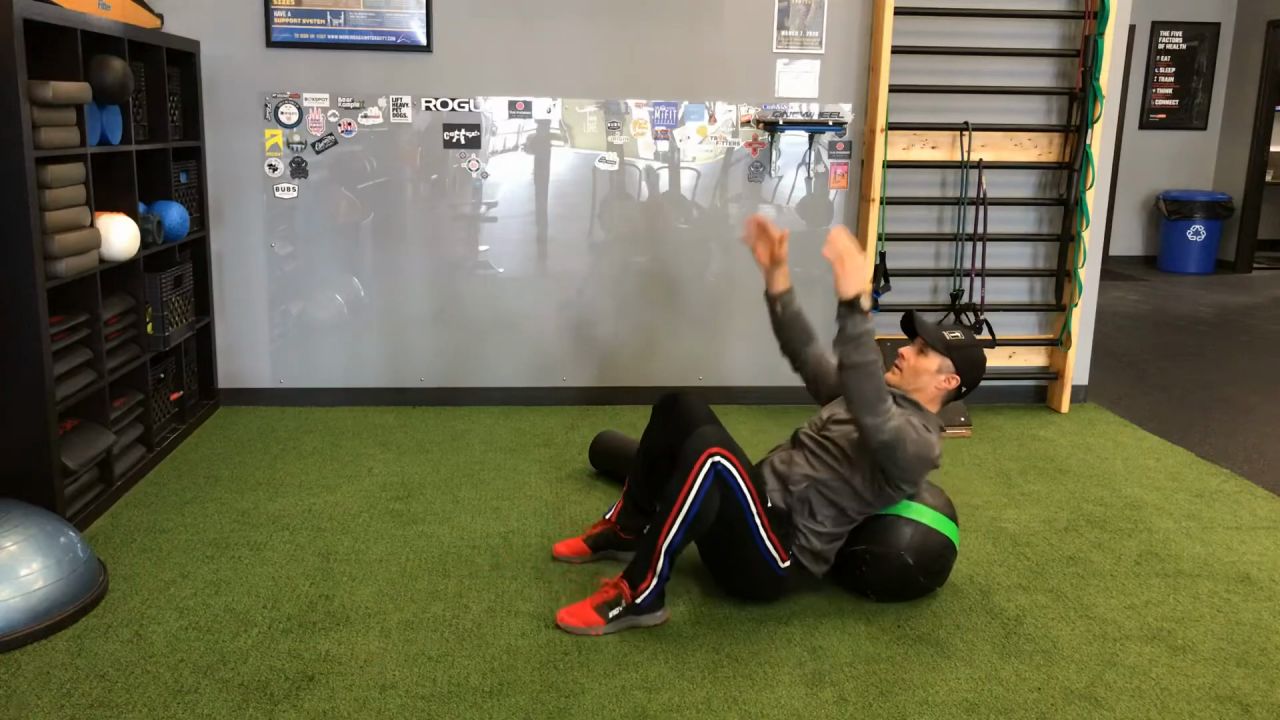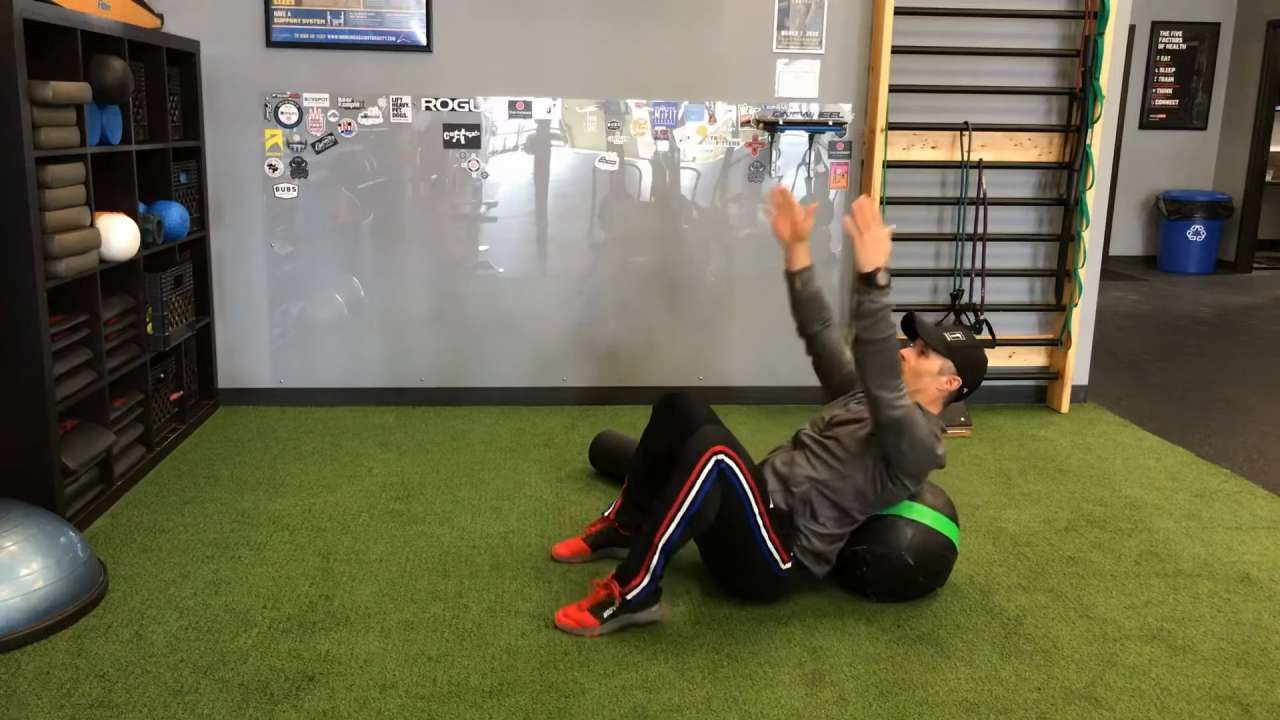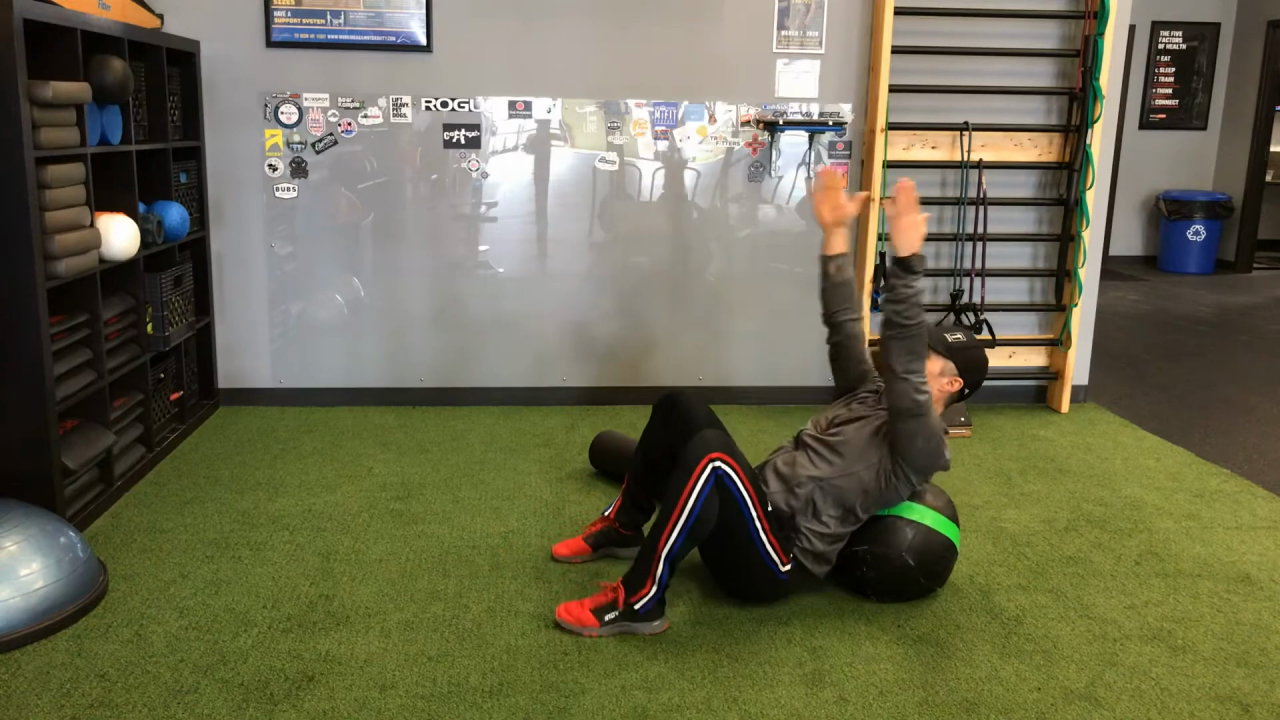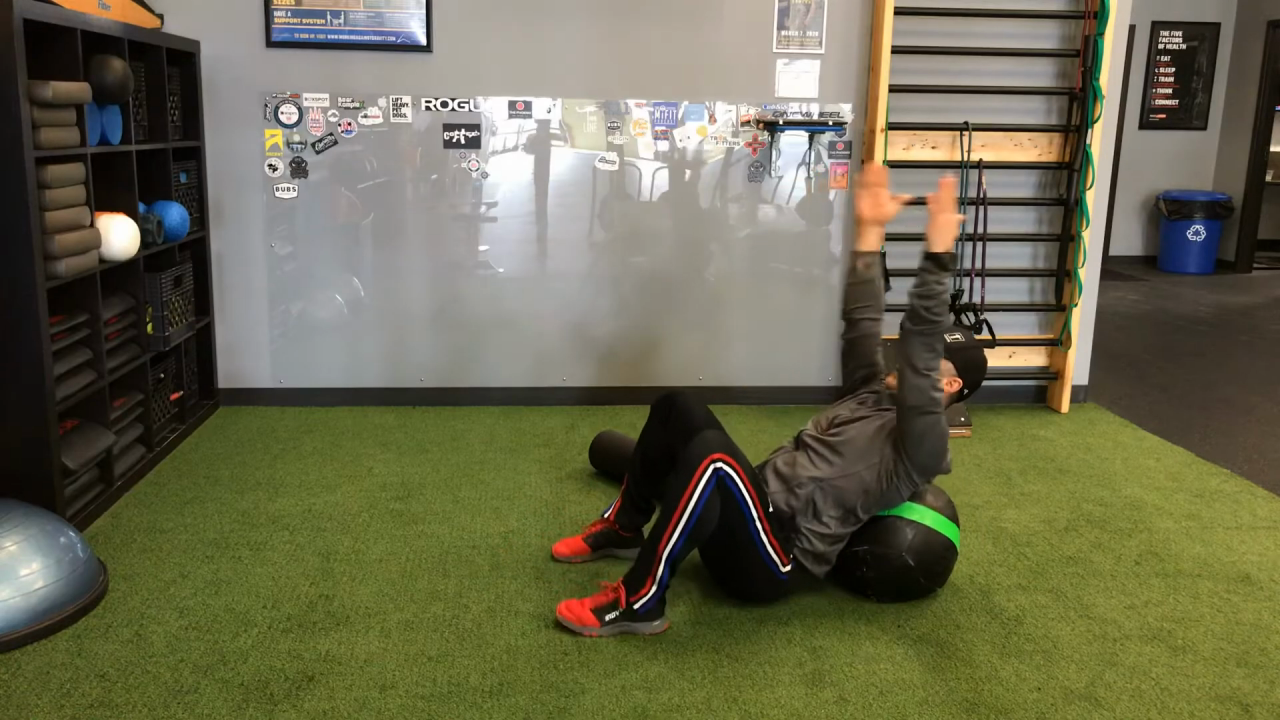
dt=0.1s
person 1, frame 1
left shoulder: (914, 447)
right shoulder: (857, 398)
left elbow: (873, 424)
right elbow: (804, 354)
left wrist: (854, 303)
right wrist: (776, 275)
left hip: (771, 558)
right hip: (752, 512)
left knee: (709, 448)
right knee: (680, 409)
left ankle: (639, 595)
right ankle: (624, 532)
person 1, frame 2
left shoulder: (917, 444)
right shoulder: (864, 394)
left elbow: (887, 383)
right elbow: (819, 334)
left wrist: (872, 275)
right wrist: (797, 250)
left hip: (768, 558)
right hip: (750, 513)
left knee: (710, 450)
right knee: (681, 407)
left ankle: (632, 593)
right ankle: (623, 530)
person 1, frame 3
left shoulder: (917, 445)
right shoulder: (869, 395)
left elbow: (908, 366)
right elbow: (842, 325)
left wrist: (907, 259)
right wrist: (836, 235)
left hip: (769, 560)
right hip: (750, 511)
left knee: (708, 453)
right knee: (679, 408)
left ankle: (638, 603)
right ankle: (622, 529)
person 1, frame 4
left shoulder: (921, 445)
right shoulder: (872, 395)
left elbow: (921, 361)
right elbow: (861, 321)
left wrist: (938, 255)
right wrist: (868, 232)
left hip: (768, 560)
right hip: (749, 512)
left knee: (709, 454)
right knee: (677, 408)
left ankle: (638, 603)
right ankle: (622, 530)
